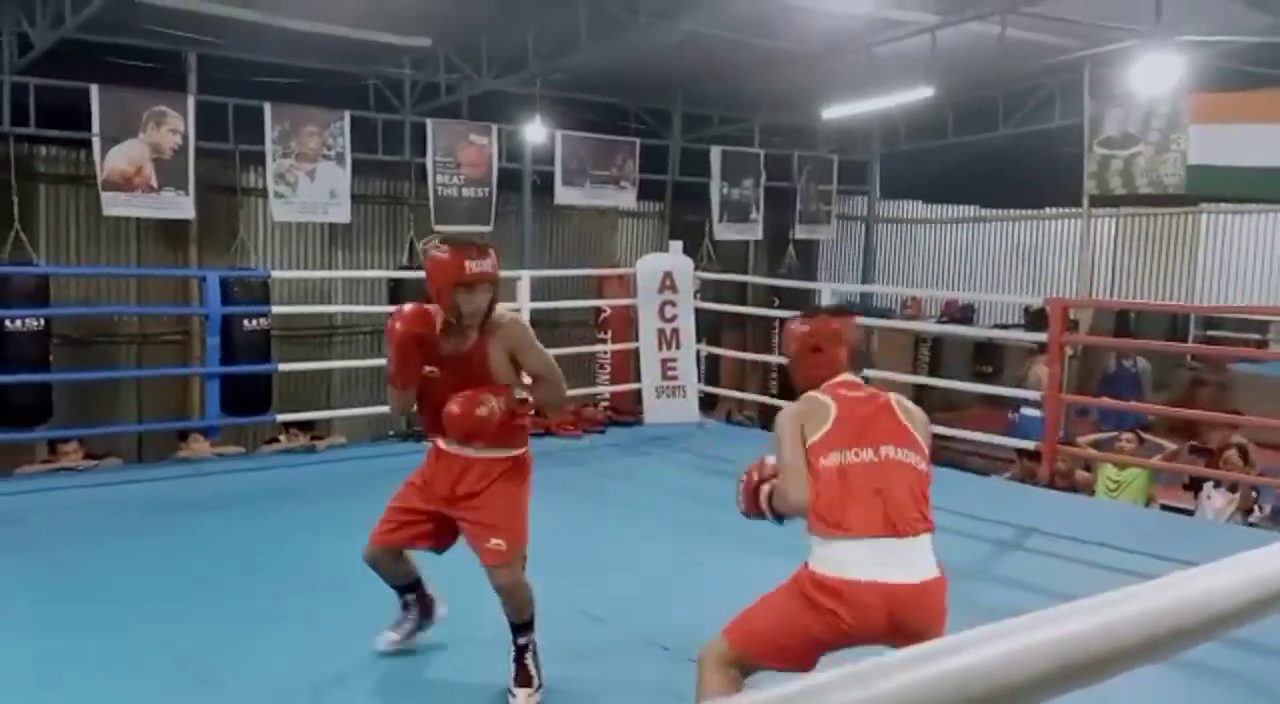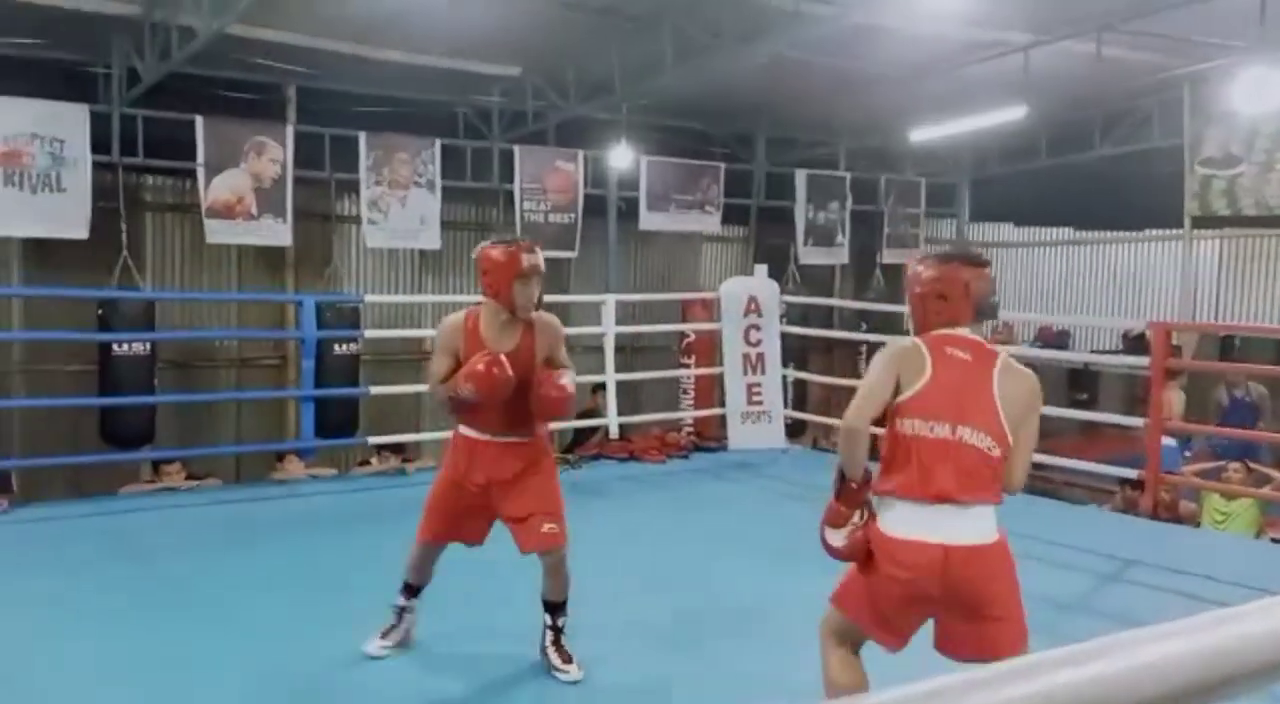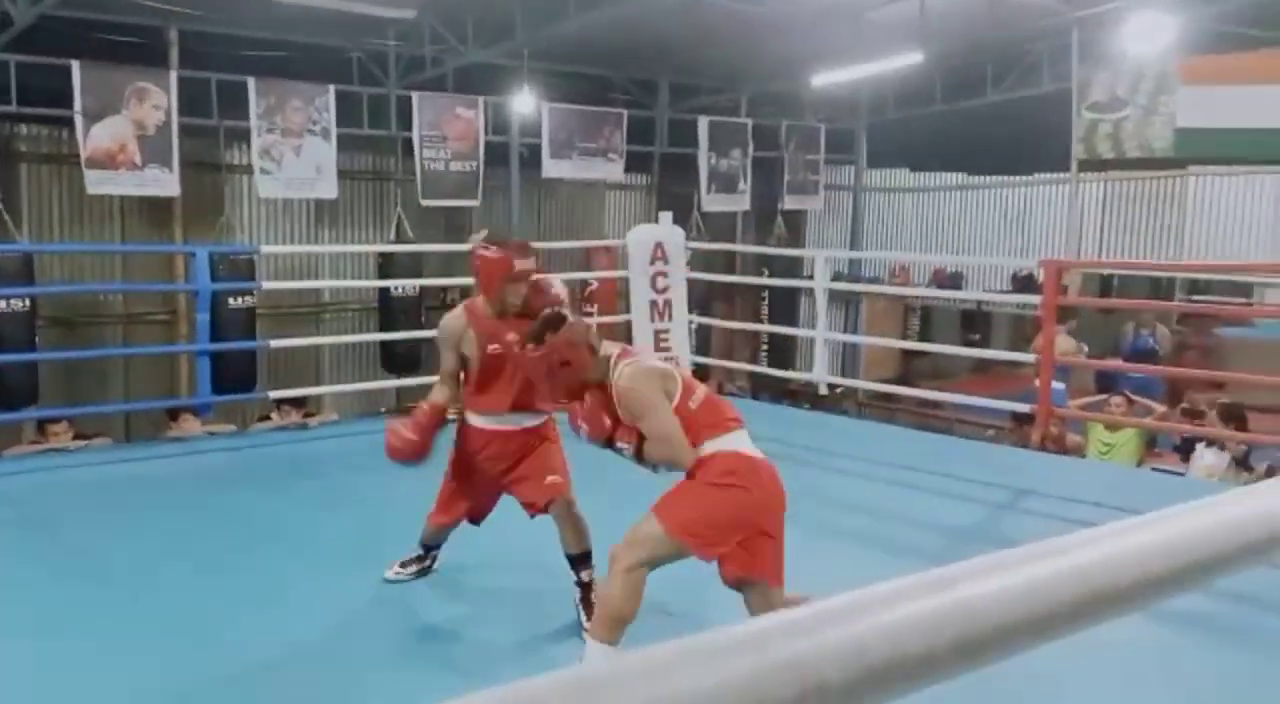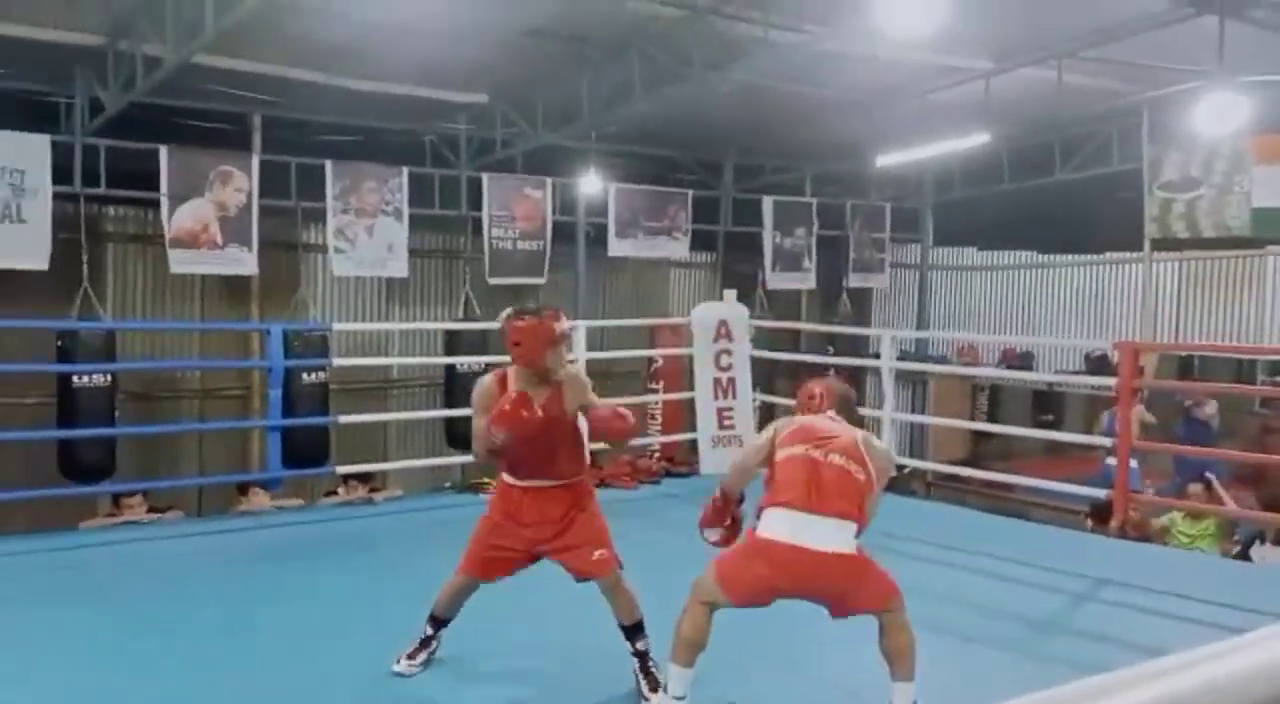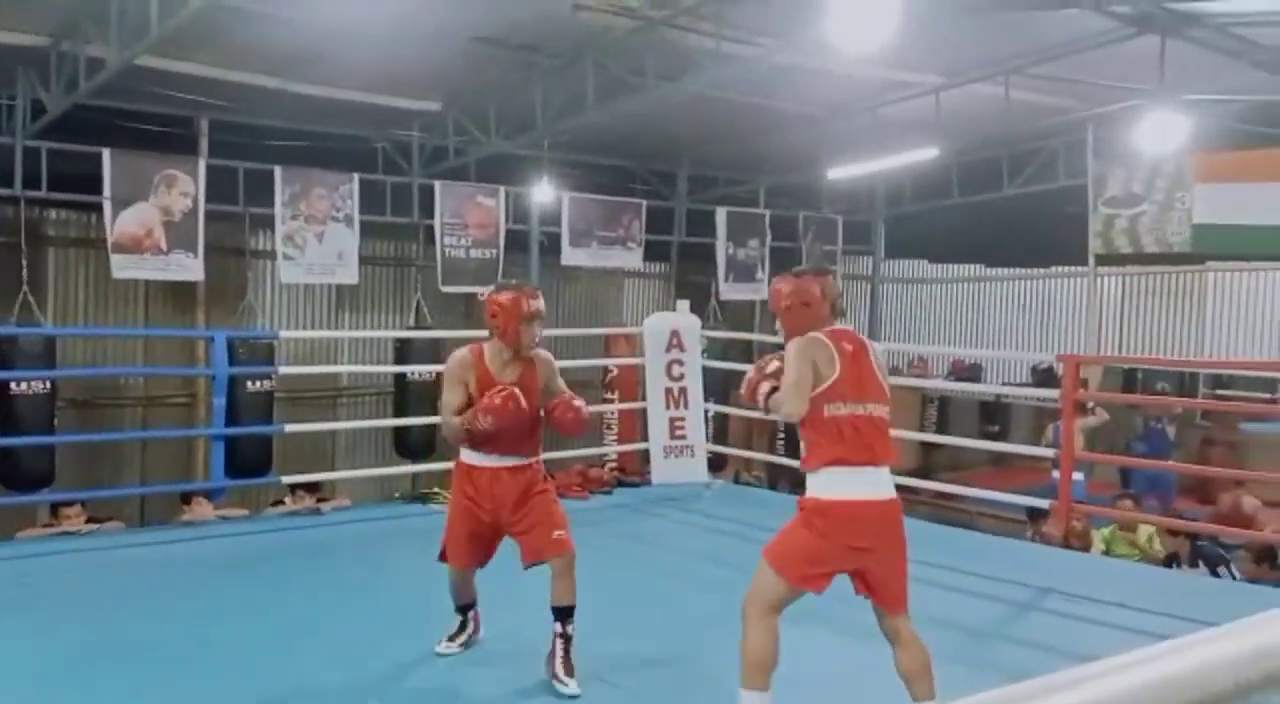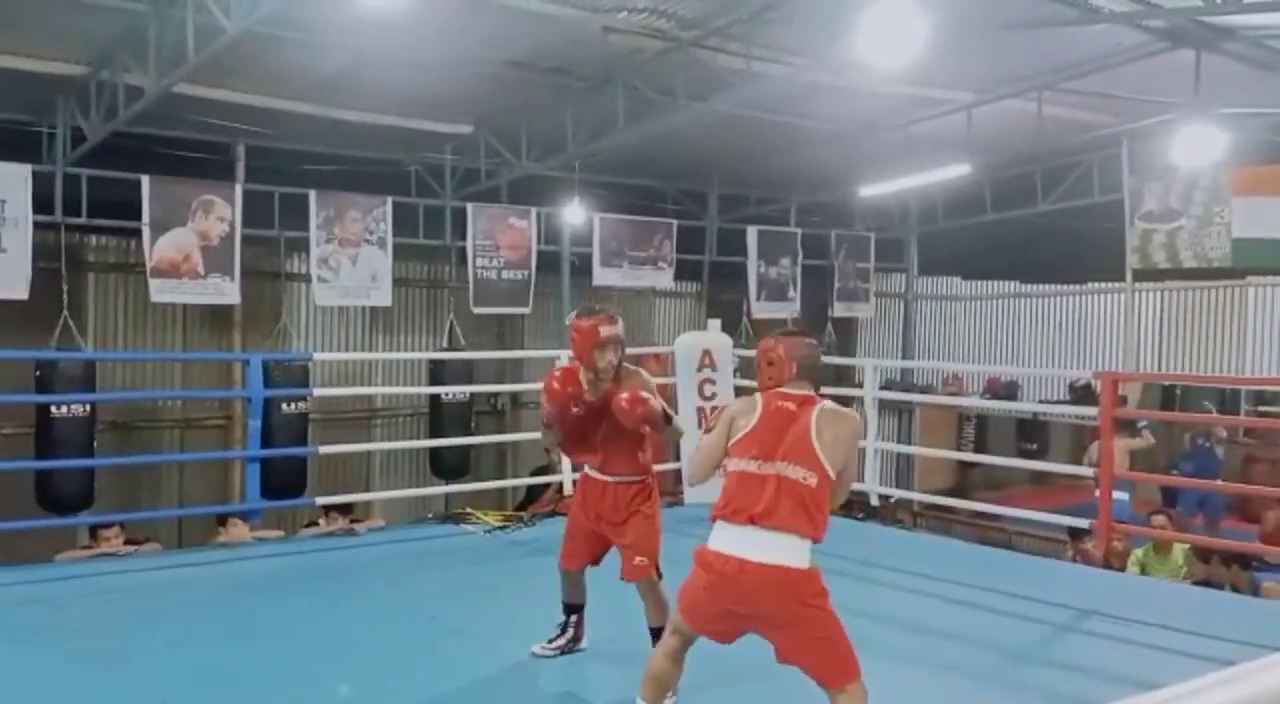
dt=0.7s
person 1, frame 1
left shoulder: (509, 329)
right shoulder: (421, 331)
left elbow: (556, 393)
right elbow: (400, 407)
left wrist: (506, 403)
right wrist: (402, 359)
left hip: (500, 467)
right hip: (444, 461)
left knee: (505, 573)
right knee: (379, 551)
left ankle: (524, 655)
right ankle: (418, 606)
person 1, frame 2
left shoulder: (547, 328)
right shoulder: (455, 327)
left elbow: (563, 378)
right elbow: (437, 393)
left wrist: (566, 391)
right wrist: (461, 388)
left hip: (527, 453)
right hip: (470, 450)
left knee: (553, 550)
right knee: (429, 540)
left ankle: (554, 636)
right ankle: (403, 615)
person 1, frame 3
left shoulder: (537, 304)
right shoulder: (458, 322)
right elbow: (446, 384)
left wrist: (559, 309)
right wrist: (425, 419)
left hip: (533, 433)
right hip: (481, 436)
left knee: (564, 505)
right knee: (445, 517)
left ankle: (587, 591)
right ankle: (426, 555)
person 1, frame 4
left shoulder: (571, 380)
right shoulder: (490, 388)
left elbow: (602, 416)
right elbow: (481, 454)
left wrist: (615, 424)
right wrist: (495, 440)
left hip: (569, 495)
right hip: (516, 497)
left knee: (610, 578)
right knee: (466, 578)
left ankle: (644, 662)
right ankle: (429, 637)
person 1, frame 5
left shoulder: (542, 364)
right shoulder: (463, 362)
left elbow: (567, 404)
right elbow: (449, 432)
left wrist: (574, 411)
right wrist: (476, 420)
left hip: (526, 478)
right hip: (474, 478)
left knee: (562, 557)
right knee: (459, 566)
left ankle: (560, 650)
right ankle: (468, 623)
person 1, frame 6
left shoulder: (634, 380)
right shoulder: (566, 381)
left elbow: (669, 427)
right elbow: (555, 445)
left wrist: (658, 415)
right wrist: (551, 414)
left hip: (635, 491)
right hip: (593, 487)
left knee: (644, 577)
right knee: (570, 565)
right ankle: (573, 629)
person 2, frame 1
left shoulder: (801, 412)
right shoulder: (911, 413)
left elbow: (795, 498)
left wrist: (767, 497)
left hip: (839, 585)
right hip: (922, 587)
left knee: (719, 661)
person 2, frame 2
left shoulder: (903, 356)
right shoulder: (1020, 382)
left elbow: (854, 424)
right elbow: (1013, 480)
left wrist: (851, 493)
left hip: (899, 545)
right hip: (977, 551)
left knee: (839, 639)
person 2, frame 3
left shoulder: (629, 383)
right shoulder: (621, 357)
left elbow: (680, 456)
left wrist: (624, 442)
left hip: (732, 477)
right hip: (759, 481)
left knee: (627, 560)
right knee: (767, 607)
person 2, frame 4
left shoulder: (785, 427)
right shoulder: (873, 448)
left elbow: (740, 468)
right elbow: (856, 518)
left wrist: (723, 503)
left hip: (776, 549)
right hip: (840, 557)
left knee: (701, 597)
right knee: (893, 607)
person 2, frame 5
left shoulder: (804, 347)
right shoulder: (870, 353)
left elbow: (793, 411)
left wrist: (768, 390)
left hip: (832, 507)
right hip: (882, 506)
left knee: (759, 607)
right knee: (896, 622)
person 2, frame 6
left shoulder: (743, 409)
right shoulder: (844, 423)
left elbow: (695, 473)
left wrist: (716, 428)
left hip: (723, 563)
right hip: (789, 574)
left knee: (677, 637)
